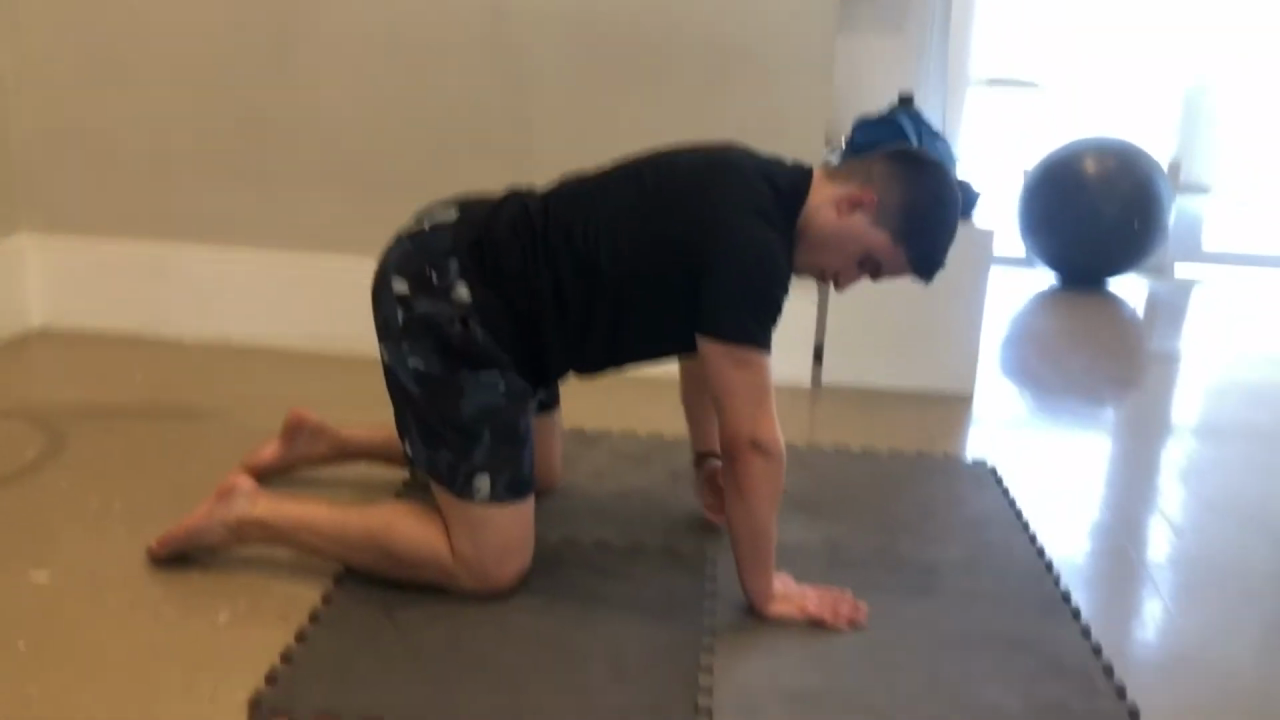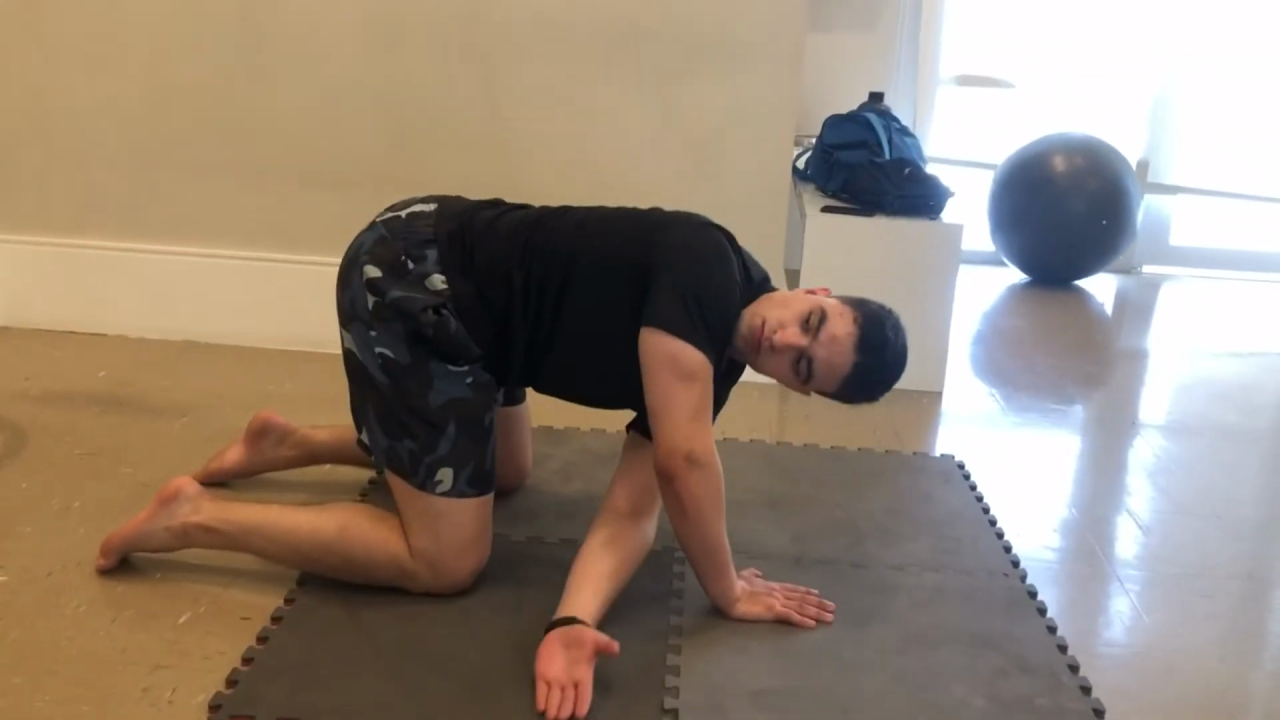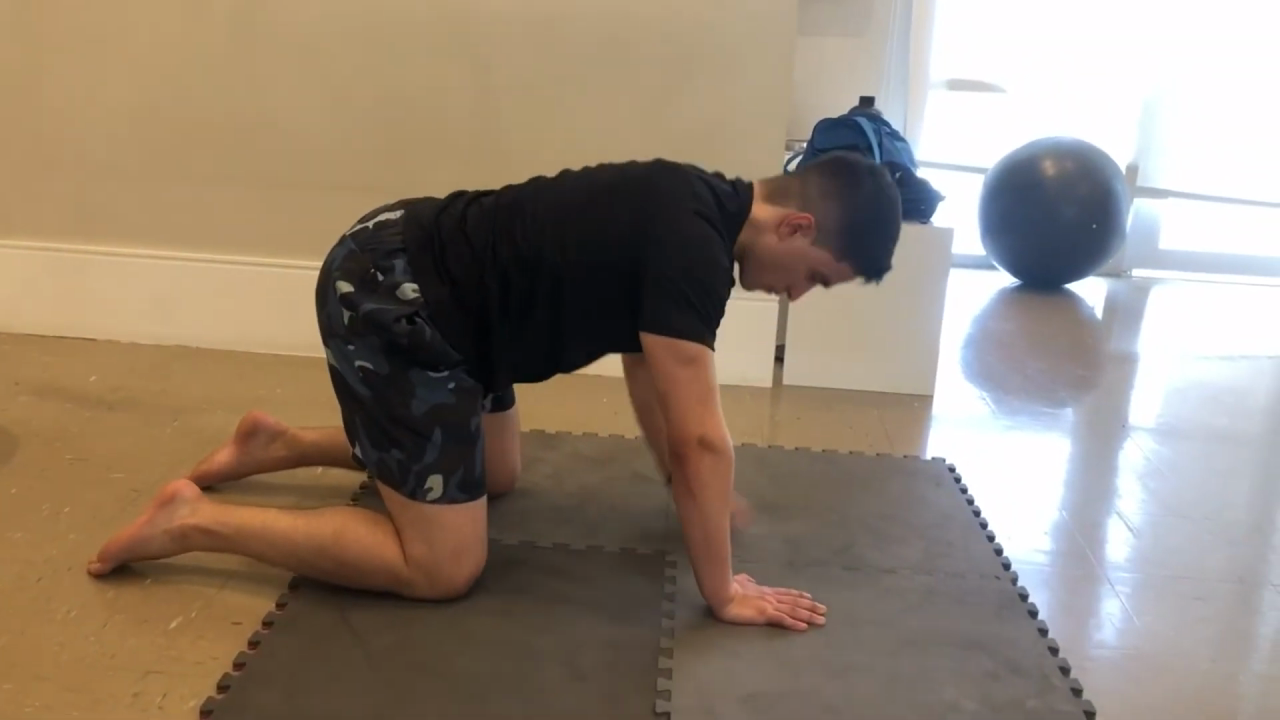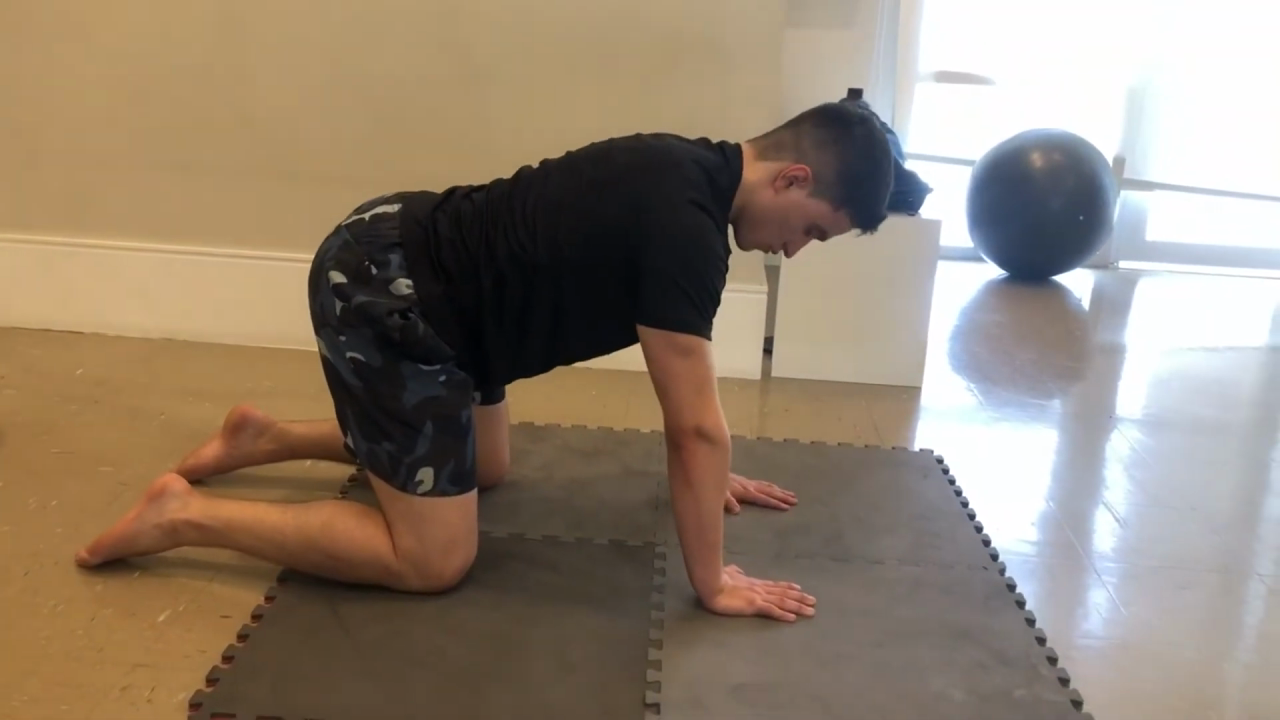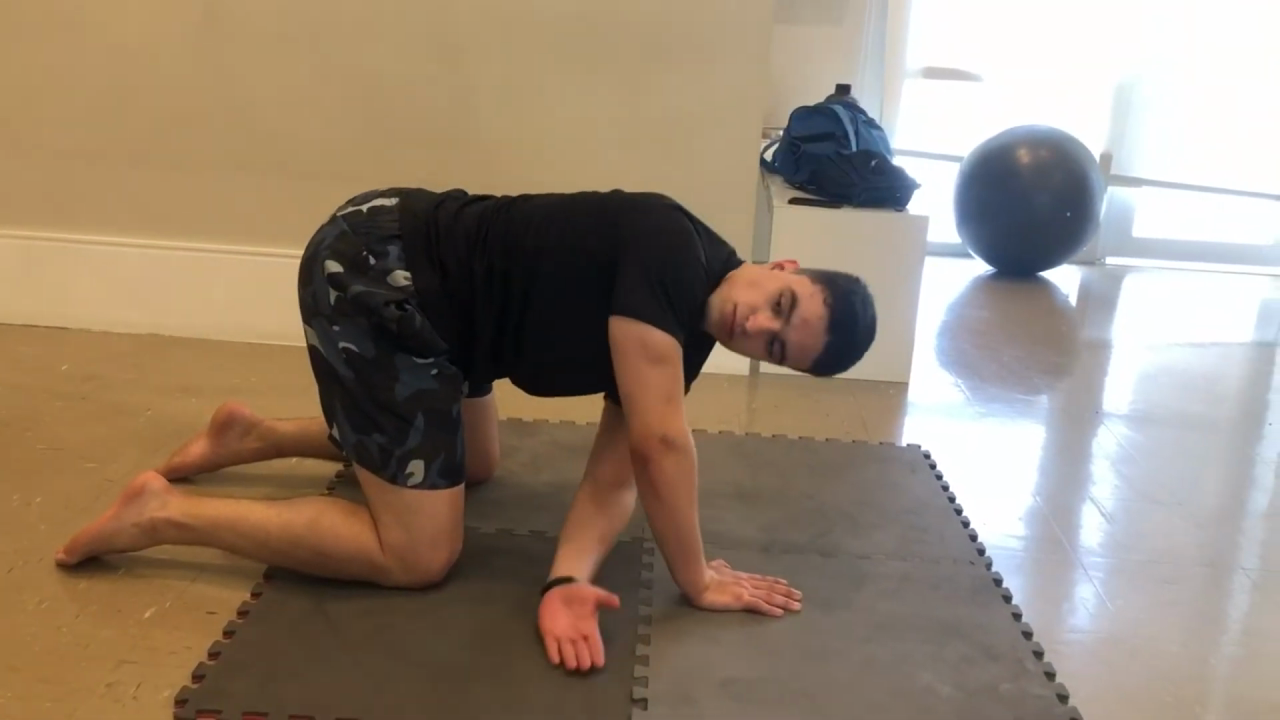
dt=1s
person 1, frame 1
left shoulder: (755, 200)
right shoulder: (750, 236)
left elbow: (698, 333)
right elbow: (754, 439)
left wrist: (708, 460)
right wrist: (765, 589)
left hip: (467, 278)
right hip: (443, 299)
left knee: (536, 475)
right knee: (492, 562)
left ankle: (325, 439)
right ankle: (252, 512)
person 1, frame 2
left shoulder: (713, 360)
right shoulder: (708, 268)
left elbow: (630, 508)
right elbow: (684, 460)
left wrist: (571, 624)
right wrist: (728, 591)
left hip: (441, 290)
right hip: (409, 279)
left knee: (504, 472)
right knee: (447, 559)
left ankle: (288, 440)
right ankle: (198, 516)
person 1, frame 3
left shoulder: (696, 209)
right shoulder: (691, 242)
left elbow: (645, 358)
right elbow: (699, 437)
left wrist: (689, 487)
right wrist: (721, 590)
left hip: (410, 272)
right hip: (387, 300)
left knee: (493, 475)
right knee: (444, 566)
left ankle: (279, 442)
right ankle: (193, 522)
person 1, frame 4
left shoulder: (687, 178)
right shoulder: (684, 225)
right elbow: (695, 428)
left wrist: (707, 474)
right wrist: (713, 582)
left hip: (402, 264)
right hip: (380, 294)
left knee: (483, 469)
right knee: (434, 559)
left ankle: (267, 435)
right ankle: (186, 514)
person 1, frame 5
left shoulder: (687, 333)
right shoulder: (671, 252)
left elbow: (617, 471)
right elbow: (658, 443)
left wrist: (567, 580)
right wrist: (696, 580)
left hip: (405, 283)
right hip: (371, 273)
left knee: (473, 466)
right knee: (418, 553)
left ankle: (253, 433)
right ankle: (163, 513)
